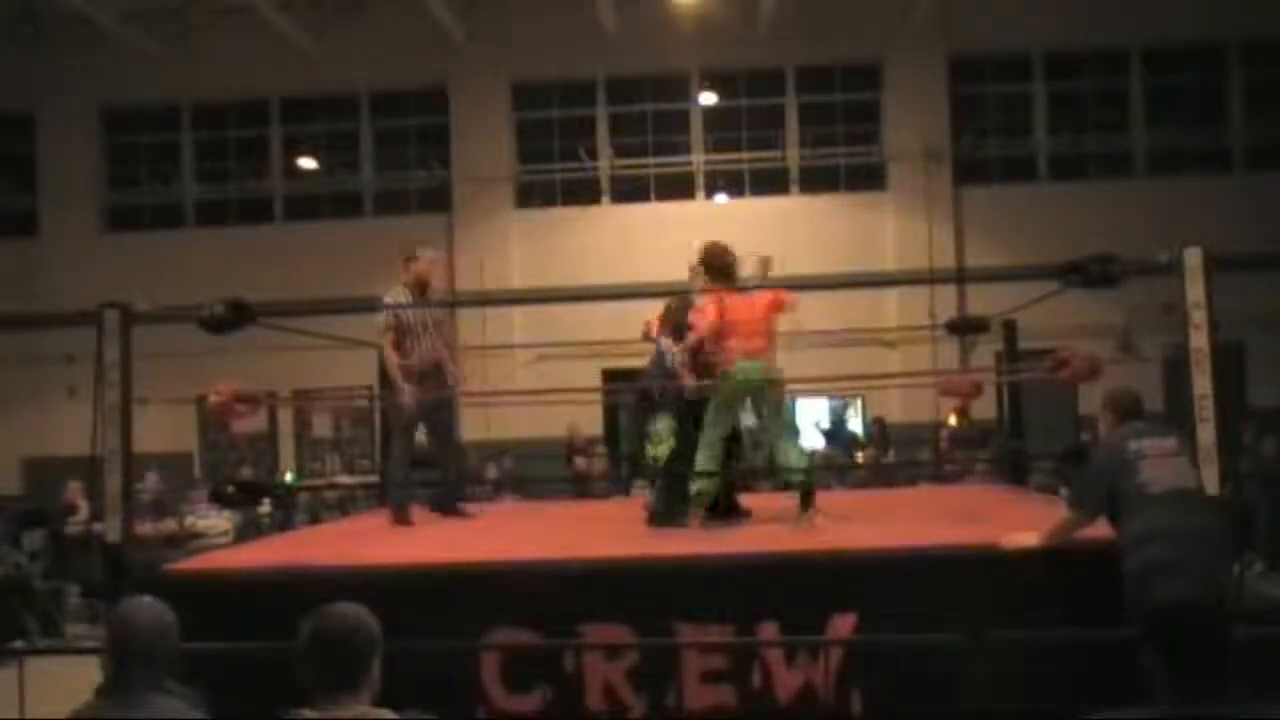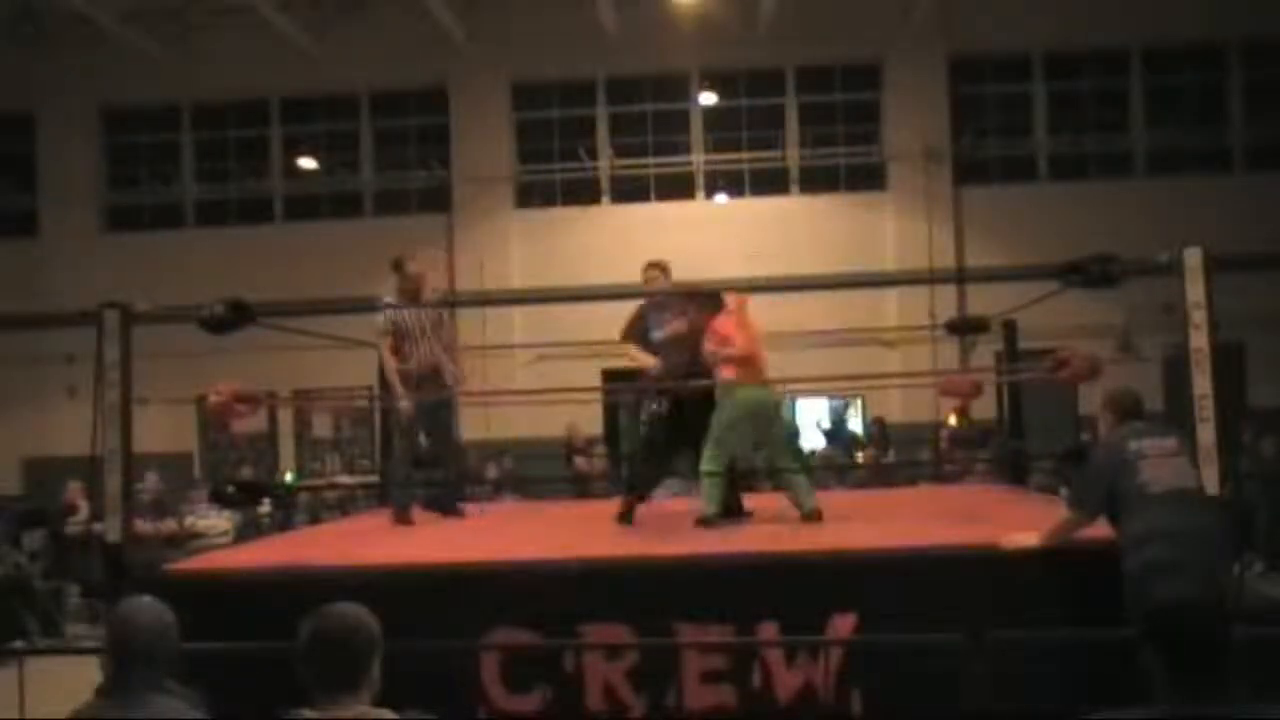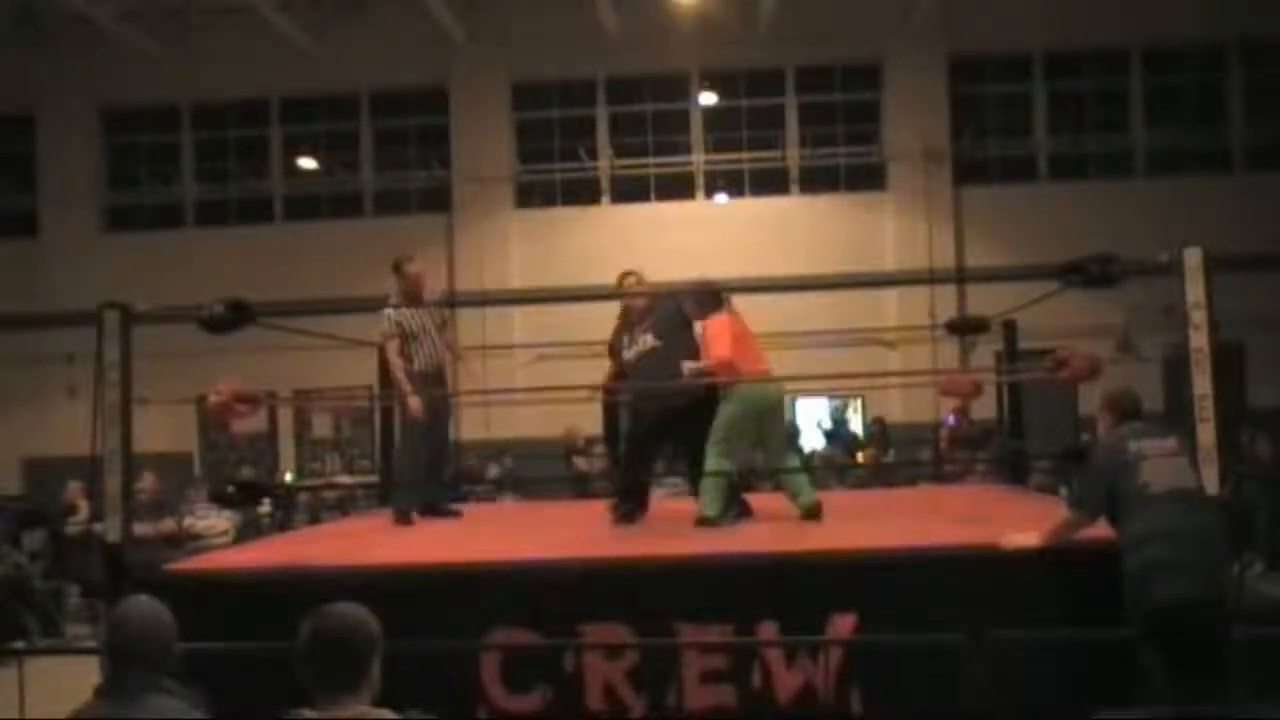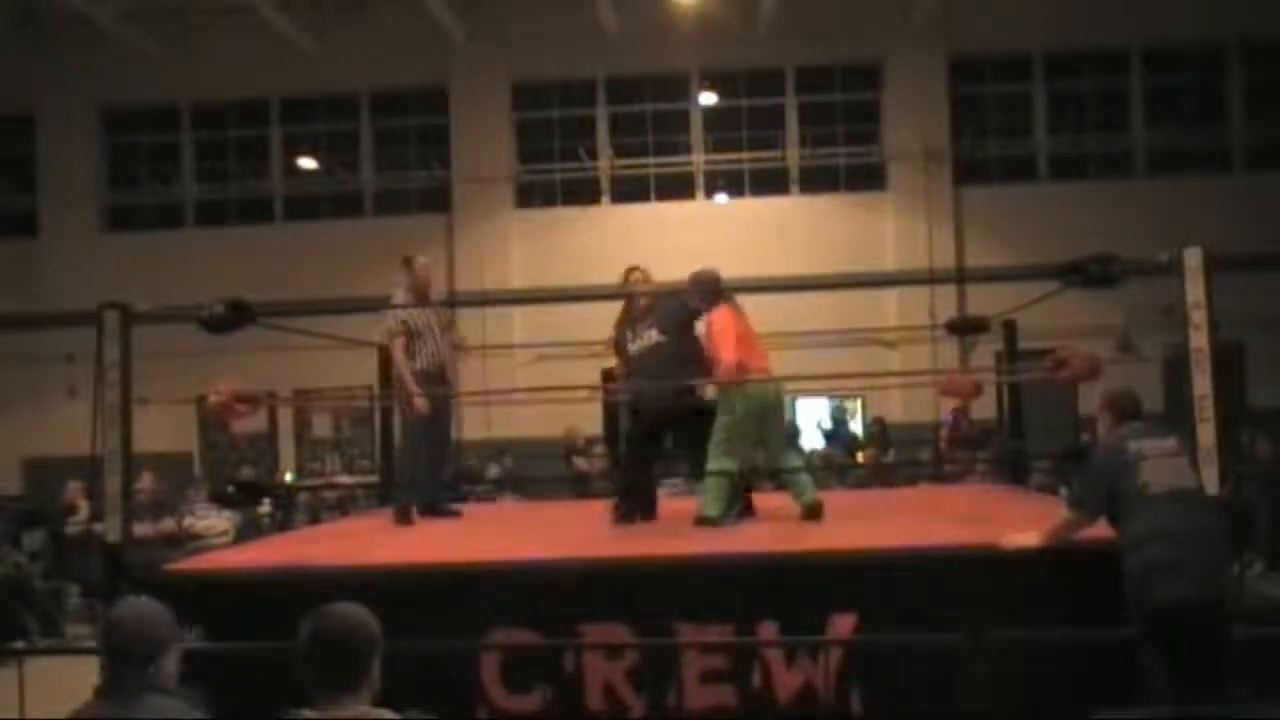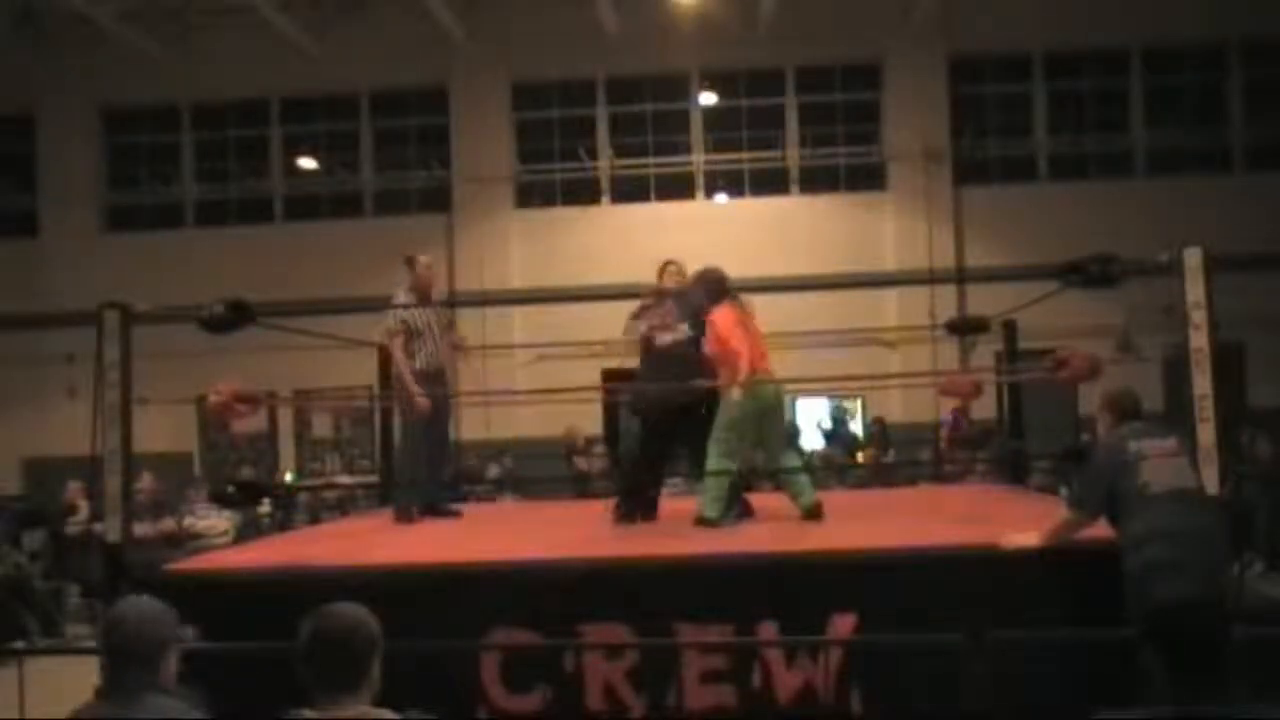
dt=0.2s
person 1, frame 1
left shoulder: (1111, 448)
right shoulder: (1175, 442)
left elbow: (1082, 514)
left wrist: (1040, 539)
left hip: (1157, 566)
right hip: (1207, 552)
left knee: (1171, 675)
right knee: (1209, 669)
person 1, frame 2
left shoulder: (1110, 448)
right shoulder: (1174, 442)
left elbow: (1082, 514)
left wrist: (1039, 539)
left hip: (1156, 565)
right hip: (1207, 552)
left knee: (1171, 675)
right knee: (1209, 669)
person 1, frame 3
left shoulder: (1110, 448)
right shoulder: (1174, 442)
left elbow: (1082, 515)
left wrist: (1039, 538)
left hip: (1156, 565)
right hip: (1206, 552)
left knee: (1171, 675)
right knee: (1209, 668)
person 1, frame 4
left shoulder: (1110, 448)
right shoulder: (1173, 442)
left elbow: (1083, 515)
left wrist: (1040, 538)
left hip: (1157, 565)
right hip: (1206, 550)
left knee: (1171, 674)
right knee: (1209, 671)
person 1, frame 5
left shoulder: (1110, 448)
right shoulder: (1174, 443)
left elbow: (1083, 515)
left wrist: (1039, 538)
left hip: (1156, 564)
right hip: (1206, 551)
left knee: (1172, 676)
right knee: (1209, 669)
person 2, frame 1
left shoulder: (433, 301)
right shoulder: (393, 302)
right elbow: (387, 348)
left wrist: (453, 366)
right wrist: (402, 385)
left hip: (436, 380)
right hip: (408, 383)
left knee: (448, 442)
right knee: (403, 446)
left ankle: (446, 501)
right ankle: (399, 507)
person 2, frame 2
left shoulder: (430, 302)
right shoulder: (391, 309)
left elbow: (444, 337)
right elbow: (386, 354)
left wrist: (451, 365)
right wrist: (399, 393)
left hip: (436, 382)
right hip: (410, 385)
left knee: (446, 443)
right knee: (405, 447)
left ankle: (442, 498)
right ankle: (401, 507)
person 2, frame 3
left shoulder: (430, 304)
right shoulder: (393, 312)
left elbow: (445, 338)
right elbow: (393, 357)
left wrist: (456, 355)
right wrist: (409, 394)
left hip: (438, 383)
right hip: (416, 385)
left knee: (439, 446)
right knee: (411, 448)
left ankle: (431, 501)
right ankle: (403, 508)
person 2, frame 4
left shoulder: (434, 304)
right shoulder: (398, 309)
left elbow: (450, 338)
right elbow: (398, 354)
right wrist: (414, 392)
left hip: (440, 382)
right hip: (416, 383)
left knee: (439, 445)
right knee: (412, 447)
left ankle: (431, 501)
right ankle: (403, 507)
person 2, frame 5
left shoulder: (435, 305)
right shoulder: (400, 308)
left elbow: (450, 338)
right elbow: (397, 354)
right wrist: (415, 391)
left hip: (438, 382)
right hip: (415, 383)
left knee: (438, 445)
right knee: (412, 446)
left ankle: (431, 501)
right ankle: (403, 506)
person 3, frame 1
right shoulder: (678, 307)
right elbow: (666, 340)
right wrist: (685, 376)
left hip: (703, 388)
right hip: (671, 387)
right knee: (675, 450)
left ankle: (721, 505)
right ankle: (663, 511)
person 3, frame 2
left shoulder: (692, 299)
right shoulder: (646, 311)
right elbow: (630, 344)
right wrist: (647, 360)
left hip: (701, 387)
right hip: (666, 389)
right knee: (655, 447)
left ankle: (727, 505)
right ankle: (630, 500)
person 3, frame 3
left shoulder: (669, 306)
right shoulder: (624, 329)
right elbow: (618, 365)
right wrist: (610, 380)
left hip: (686, 395)
right hip: (647, 401)
left knee: (700, 454)
right knee: (634, 454)
left ankle: (728, 506)
right ankle: (627, 508)
person 3, frame 4
left shoulder: (673, 302)
right shoulder: (625, 322)
right elbow: (625, 360)
right wrist: (622, 377)
left hip: (687, 393)
right hip: (647, 398)
left knee: (704, 449)
right knee: (638, 452)
right ankle: (631, 507)
person 3, frame 5
right shoulder: (648, 307)
right elbow: (630, 335)
right wrist: (644, 327)
left hip: (695, 391)
right hip: (656, 393)
left knee: (709, 449)
right knee: (648, 451)
right ankle: (632, 507)
person 4, frame 1
left shoulder: (712, 300)
right shoulder: (761, 296)
left elbow: (706, 329)
right elbow: (787, 301)
left wrist: (687, 343)
left hip: (731, 371)
right hip: (765, 370)
left knee: (713, 433)
right knee: (780, 431)
left ankle: (702, 490)
right ankle: (799, 480)
person 4, frame 2
left shoulder: (722, 322)
right shoulder: (734, 312)
left elbow: (747, 350)
left wrist: (715, 352)
left hip: (739, 394)
right hip: (765, 394)
left knee: (714, 453)
right knee: (781, 454)
left ankle: (710, 511)
right ankle: (810, 506)
person 4, frame 3
left shoulder: (715, 323)
right shoulder: (728, 316)
left elbow: (723, 358)
left wrist: (694, 366)
left hip: (743, 392)
right hip: (768, 388)
left knee: (719, 452)
right knee: (780, 451)
left ankle: (710, 513)
right ankle: (808, 502)
person 4, frame 4
left shoulder: (716, 318)
right shoulder: (732, 309)
left elbow: (731, 358)
left wrist: (715, 387)
left hip: (742, 391)
right hip: (768, 386)
left knee: (721, 451)
right knee: (780, 449)
left ankle: (711, 511)
right ankle: (810, 501)
person 4, frame 5
left shoulder: (718, 317)
right shoulder: (738, 308)
left elbow: (746, 352)
left wrist: (738, 387)
left hip: (749, 390)
right hip: (770, 387)
left knee: (721, 451)
right knee: (780, 450)
left ankle: (711, 513)
right ankle: (811, 503)
